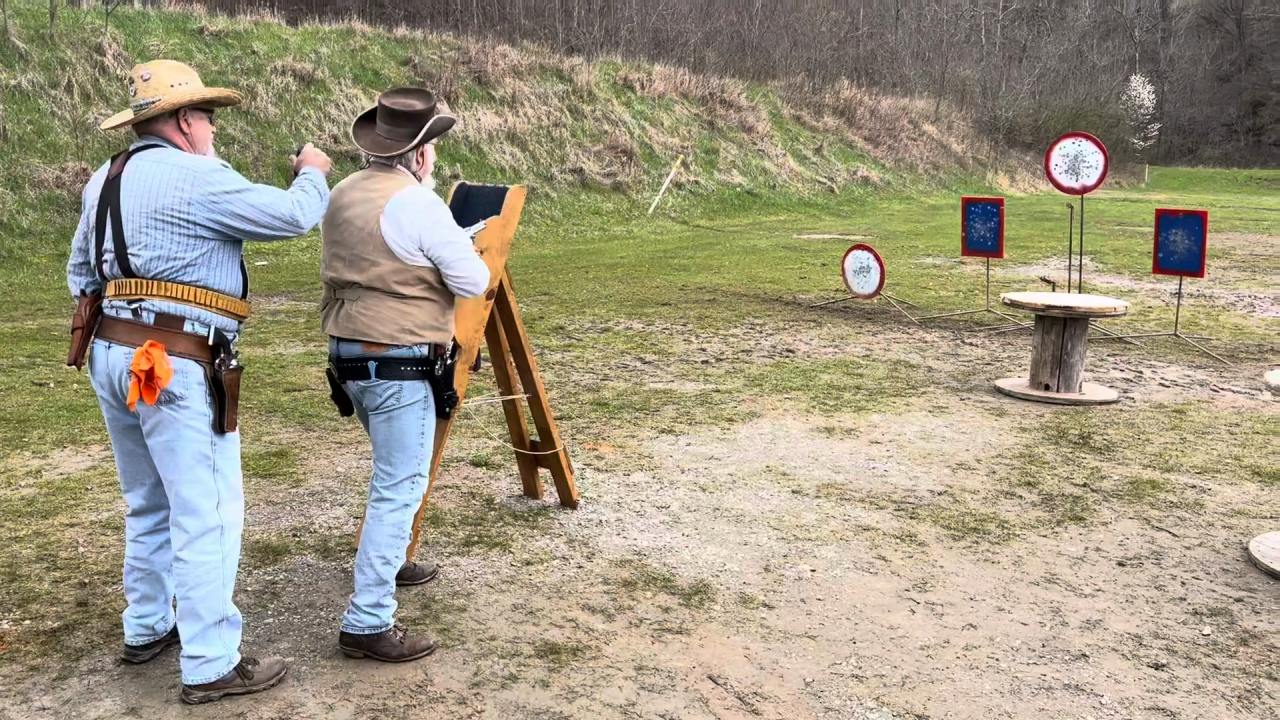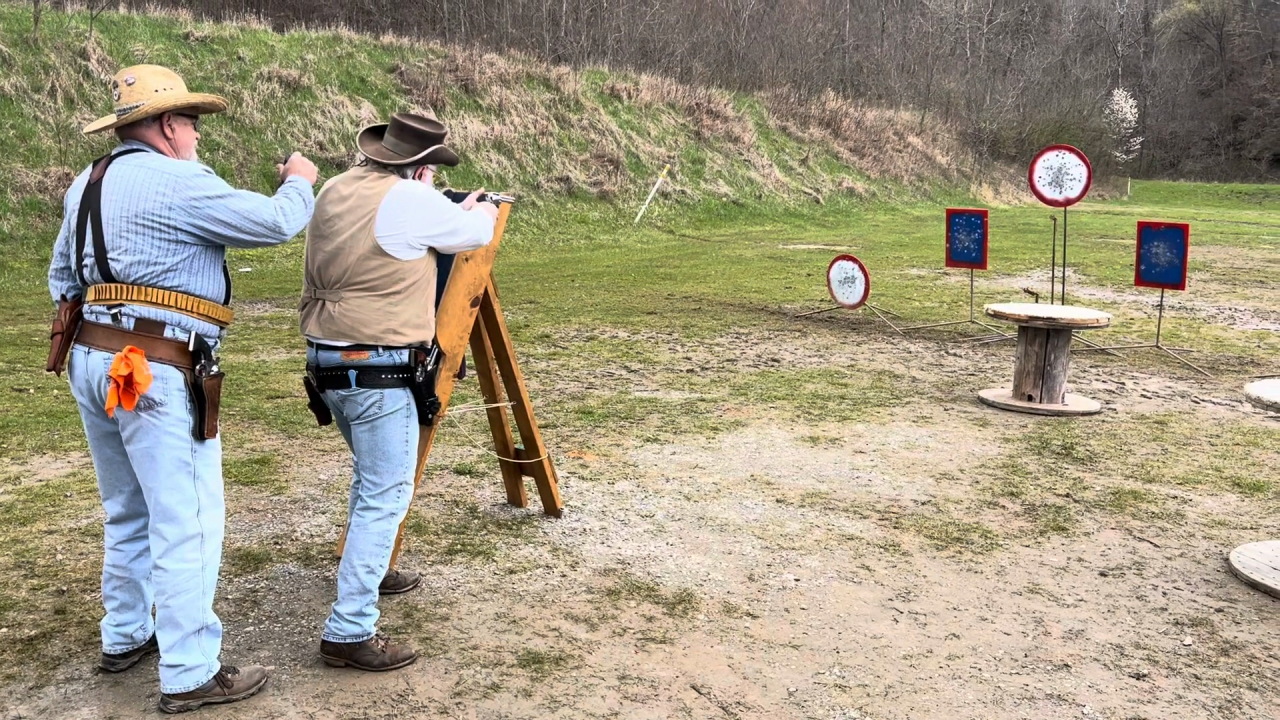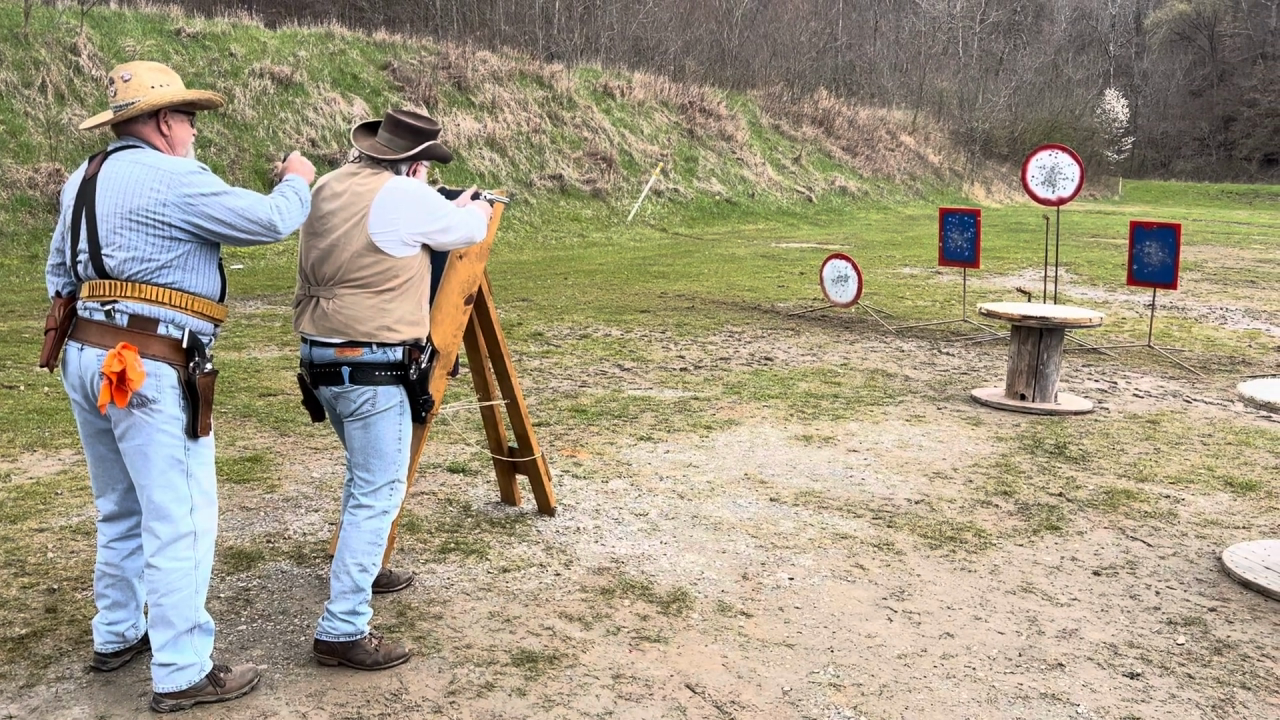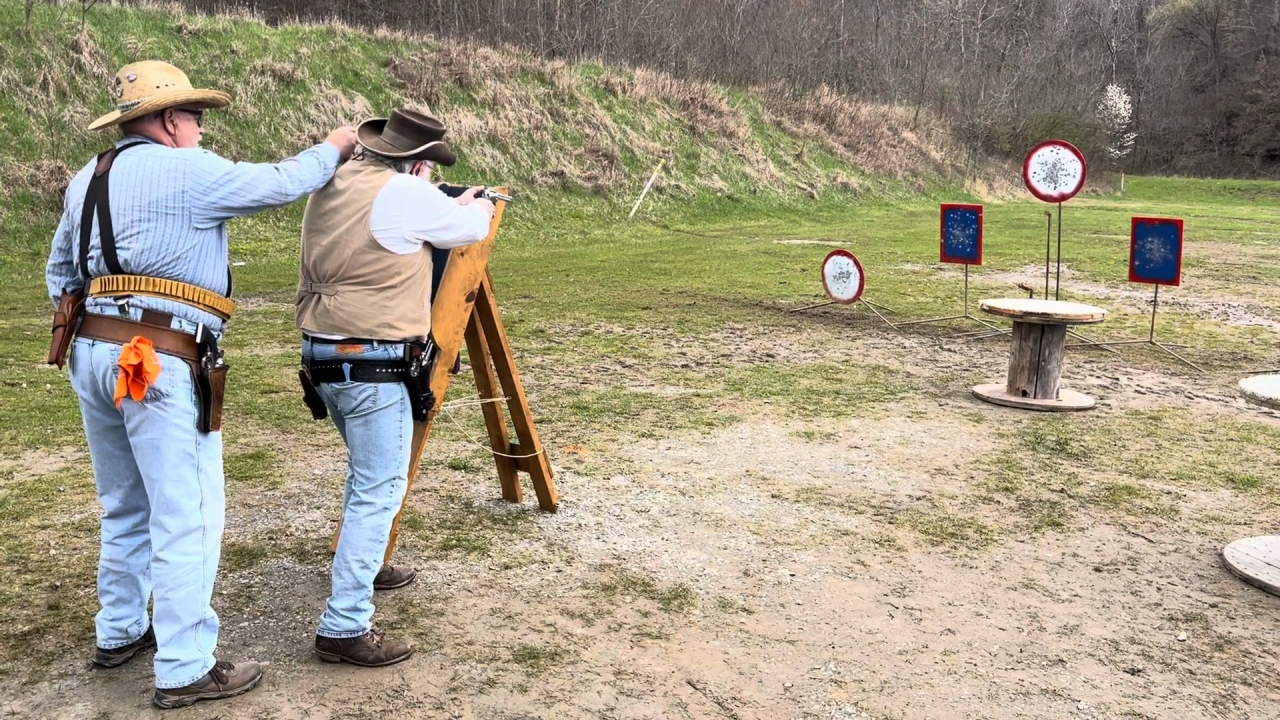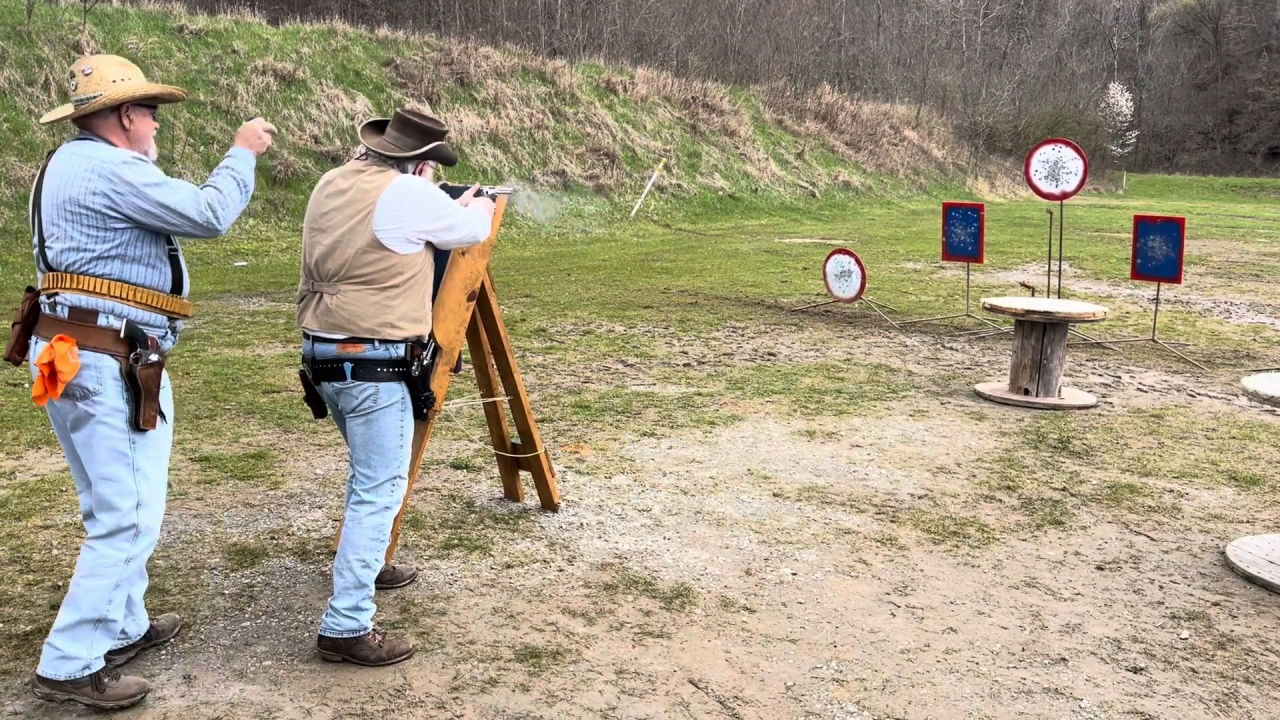
dt=1s
person 1, frame 1
left shoulder: (104, 181)
right shoulder: (195, 177)
left elbow: (81, 269)
right elbow: (294, 215)
right wrist: (313, 174)
left hip: (111, 354)
right hip: (175, 363)
left knee: (149, 504)
right knee: (207, 514)
left ankle: (147, 629)
right ankle: (211, 667)
person 1, frame 2
left shoulder: (86, 184)
right shoulder: (177, 181)
left elbow: (63, 275)
right elbow: (275, 222)
right wrist: (299, 182)
left hip: (91, 359)
right hip: (155, 369)
left knee: (128, 511)
right knee: (186, 522)
left ankle: (124, 635)
right ankle: (190, 675)
person 1, frame 3
left shoulder: (82, 180)
right shoulder: (170, 178)
left elbow: (60, 270)
right elbow: (269, 221)
right wrist: (297, 181)
left hip: (85, 356)
right hip: (148, 365)
left knee: (121, 509)
right knee: (179, 520)
left ankle: (116, 634)
right ankle: (180, 673)
person 1, frame 4
left shoulder: (86, 179)
right shoulder: (185, 171)
left elbow: (60, 271)
right elbow: (281, 184)
right wrist: (331, 149)
left hip: (92, 352)
right hip: (160, 361)
left knee: (125, 506)
right knee: (186, 515)
left ankle: (119, 631)
right ankle: (184, 670)
person 1, frame 5
left shoulder: (61, 169)
right shoulder: (111, 169)
right elbow: (209, 215)
right wrist: (243, 151)
left hip: (67, 352)
right hip: (109, 361)
left knee: (110, 507)
right knee: (127, 516)
left ankle: (123, 627)
right ankle: (70, 665)
person 2, frame 1
left shoulder: (345, 193)
right shoulder: (416, 204)
right elbow: (472, 283)
right wrist: (465, 253)
left hip: (351, 356)
right hip: (397, 365)
left knee: (392, 474)
right knee: (401, 488)
left ankle: (387, 563)
right ankle: (367, 623)
person 2, frame 2
left shoulder: (334, 191)
right shoulder: (409, 200)
right elbow: (474, 234)
left wrist: (454, 210)
right wrist: (483, 211)
left hip: (329, 363)
right hip: (377, 371)
left knee: (371, 478)
right knee: (384, 496)
left ankle: (368, 571)
right ankle: (349, 631)
person 2, frame 3
left shoulder: (326, 188)
right shoulder: (402, 196)
right elbow: (467, 231)
left wrist: (445, 206)
right wrist: (477, 207)
left hip: (322, 361)
right hip: (371, 368)
left knee: (364, 476)
right knee: (376, 494)
left ankle: (361, 569)
right ankle: (341, 630)
person 2, frame 4
left shoulder: (330, 185)
right shoulder: (404, 194)
right elbow: (469, 229)
left wrist: (453, 204)
right wrist: (479, 208)
left hip: (324, 358)
right hip: (372, 364)
left knee: (367, 473)
right knee: (378, 491)
left ankle: (363, 566)
right ankle: (344, 627)
person 2, frame 5
left shoulder: (332, 184)
right shoulder: (407, 194)
right elbow: (471, 230)
left wrist: (453, 205)
right wrist: (481, 207)
left hip: (325, 356)
right hip: (373, 363)
left knee: (368, 472)
right knee: (379, 490)
left ankle: (365, 565)
right ankle: (346, 626)
